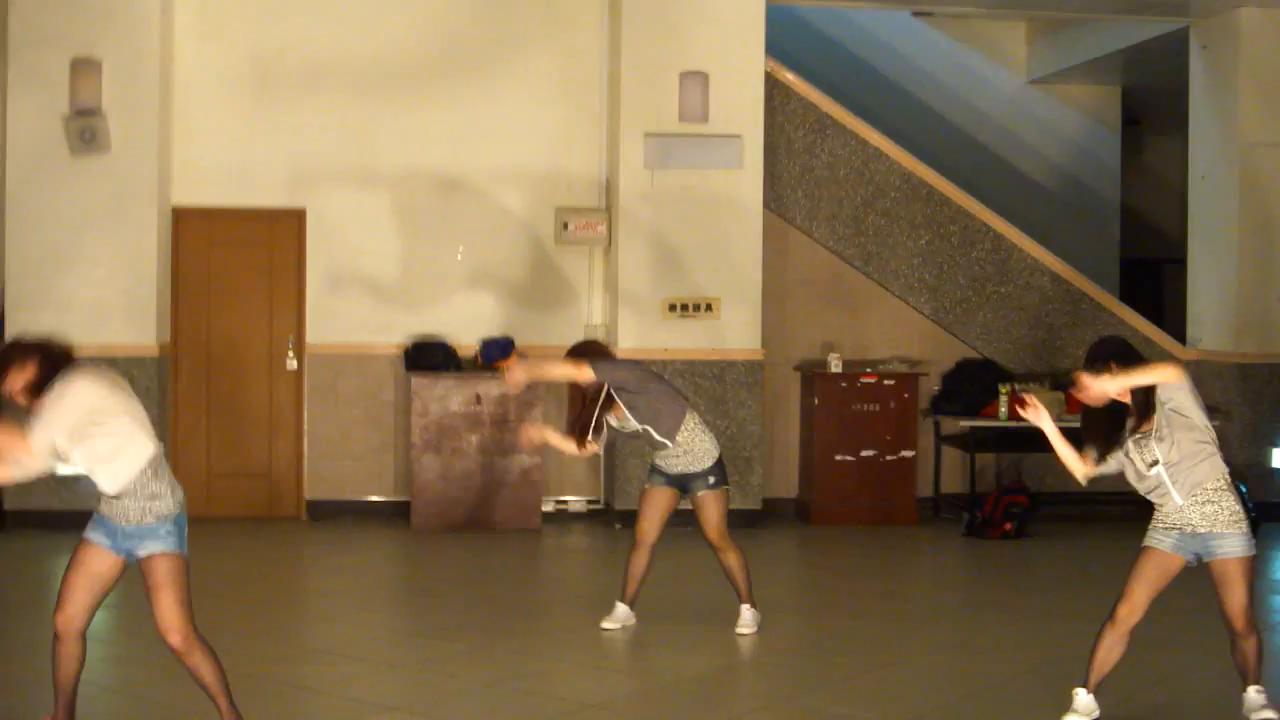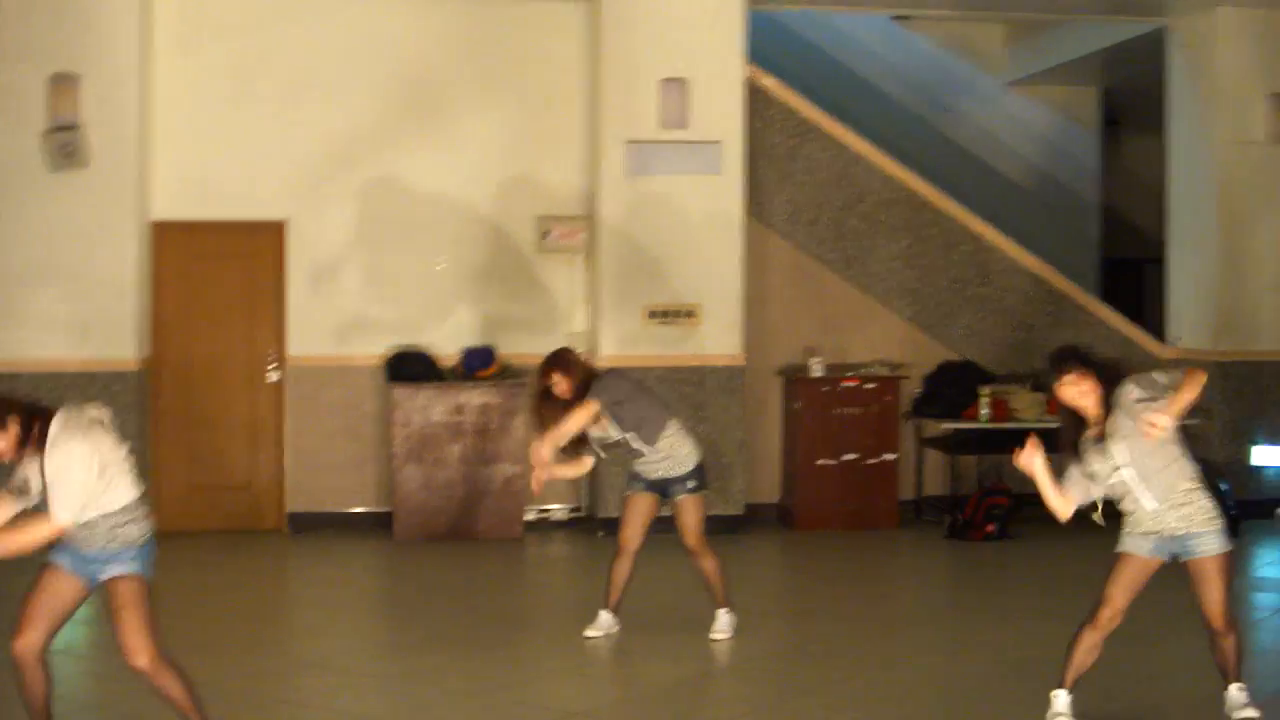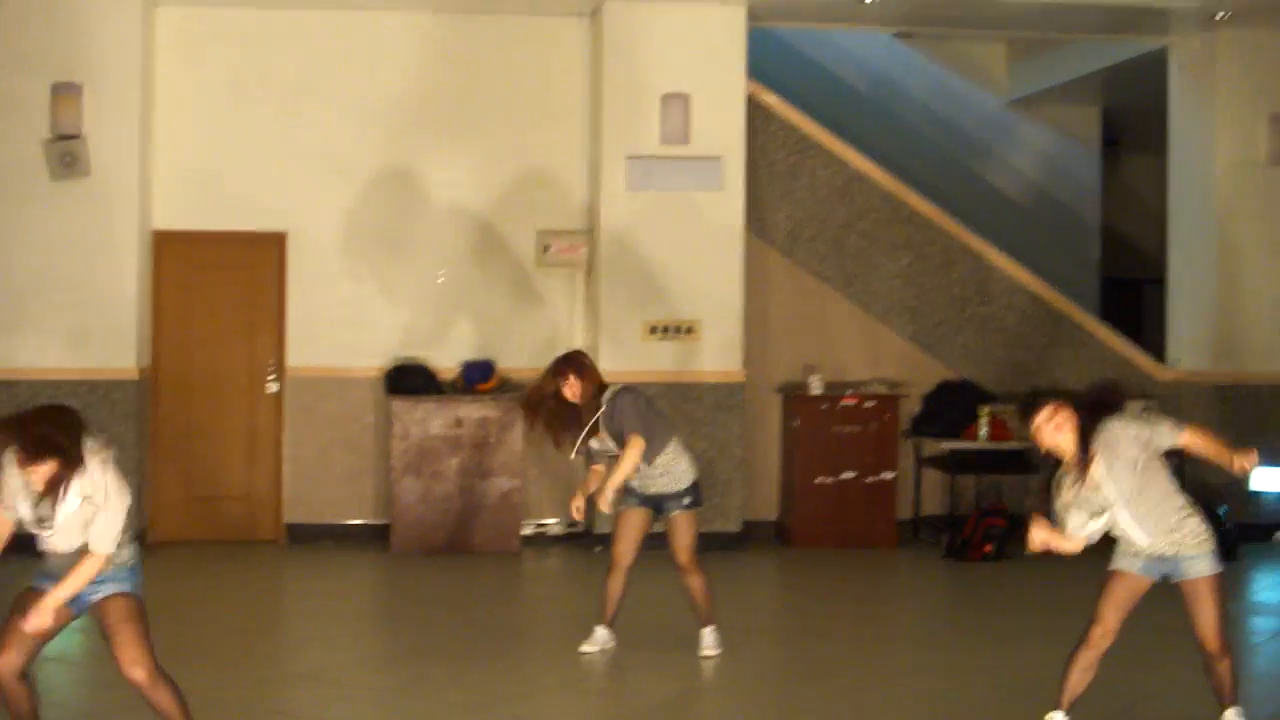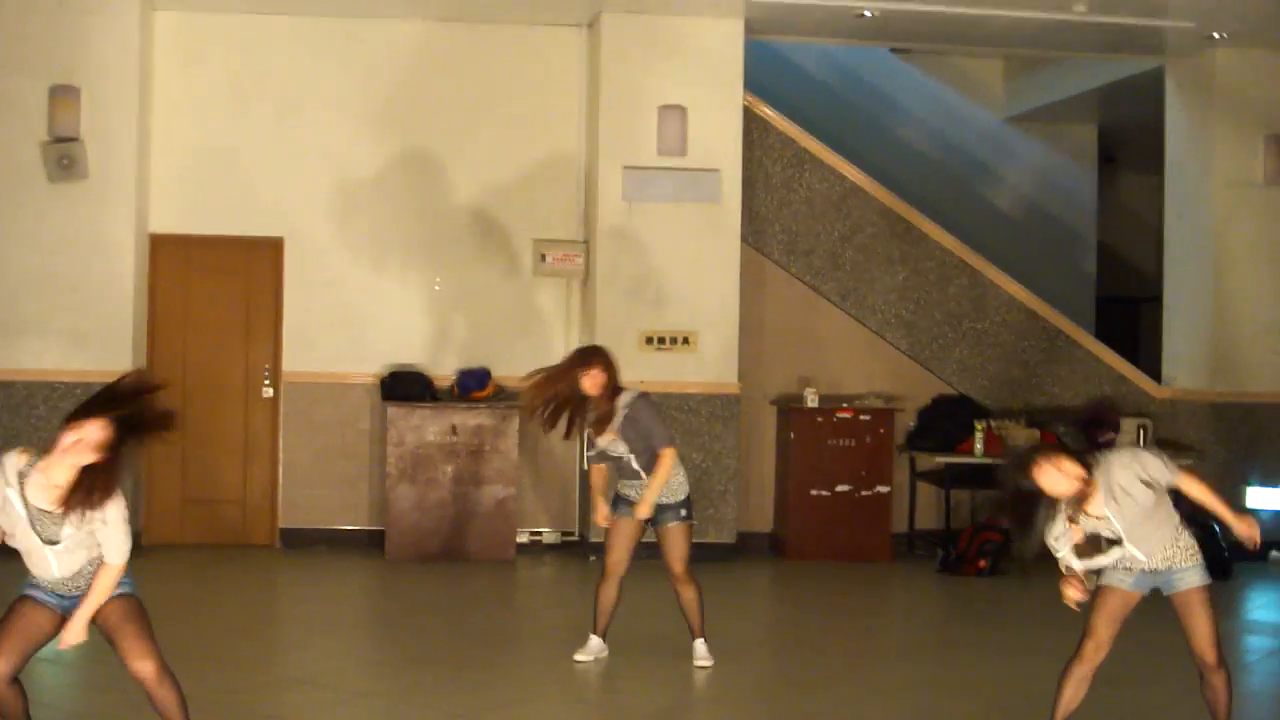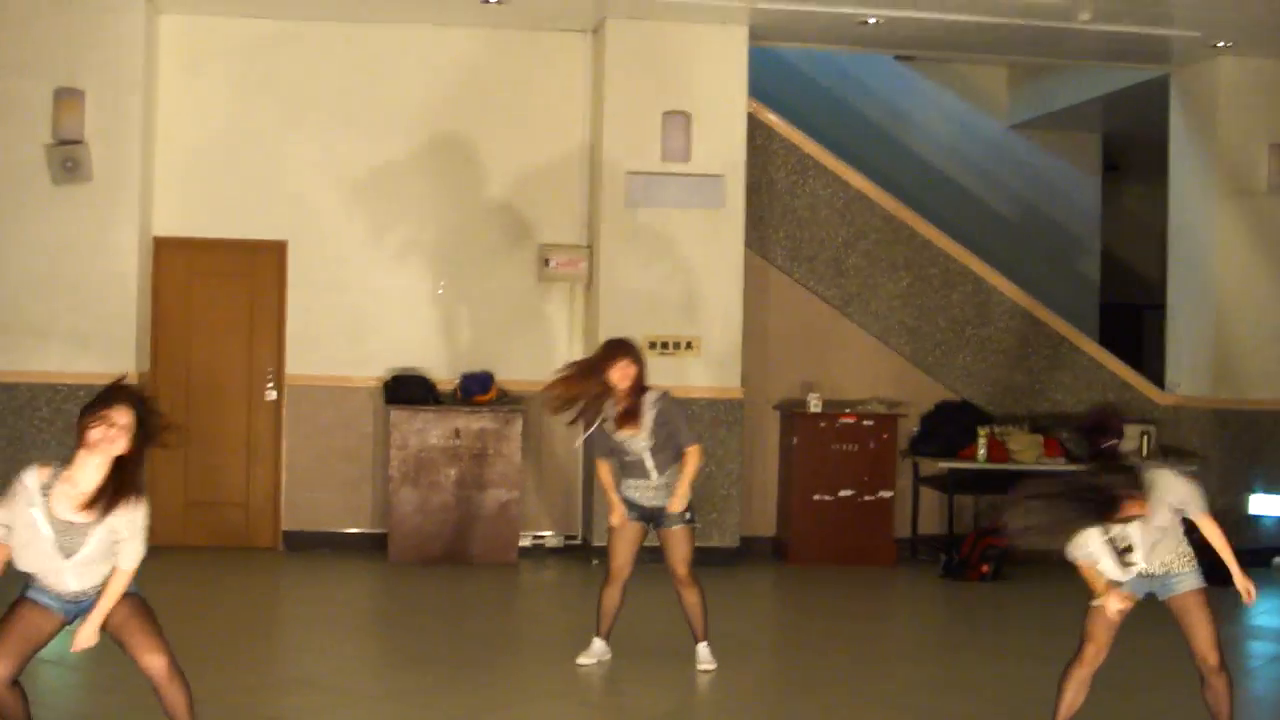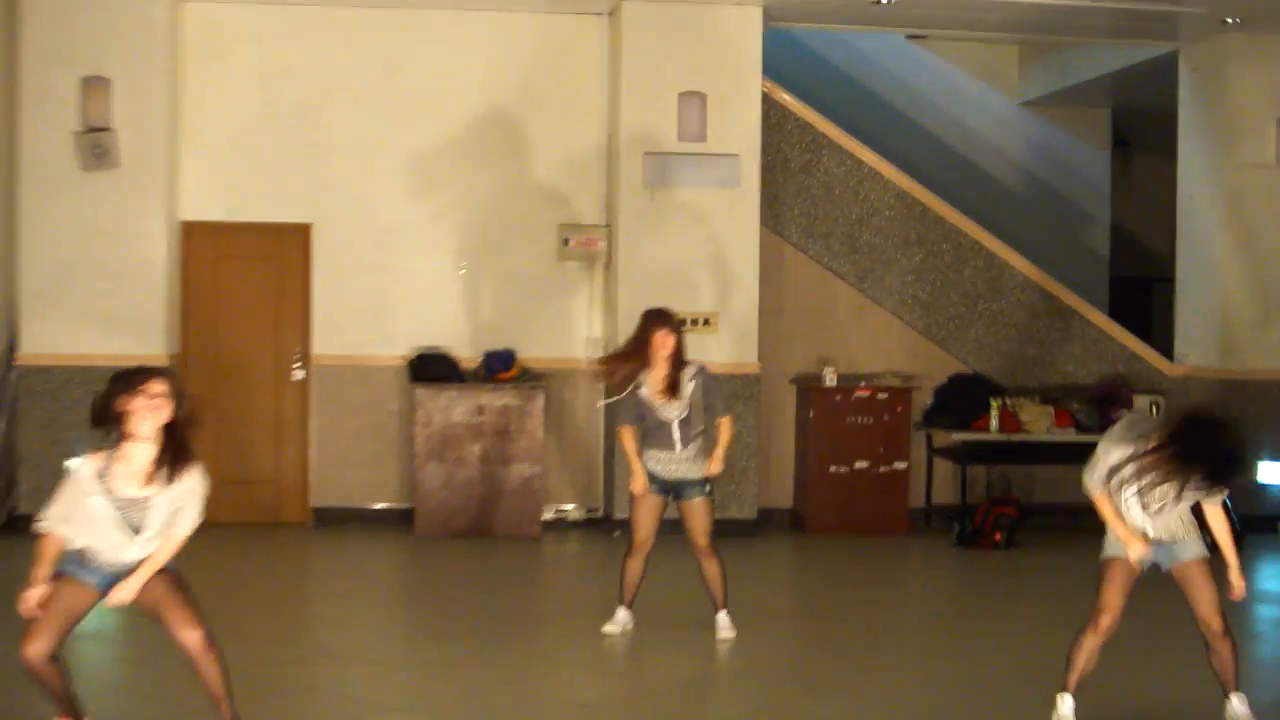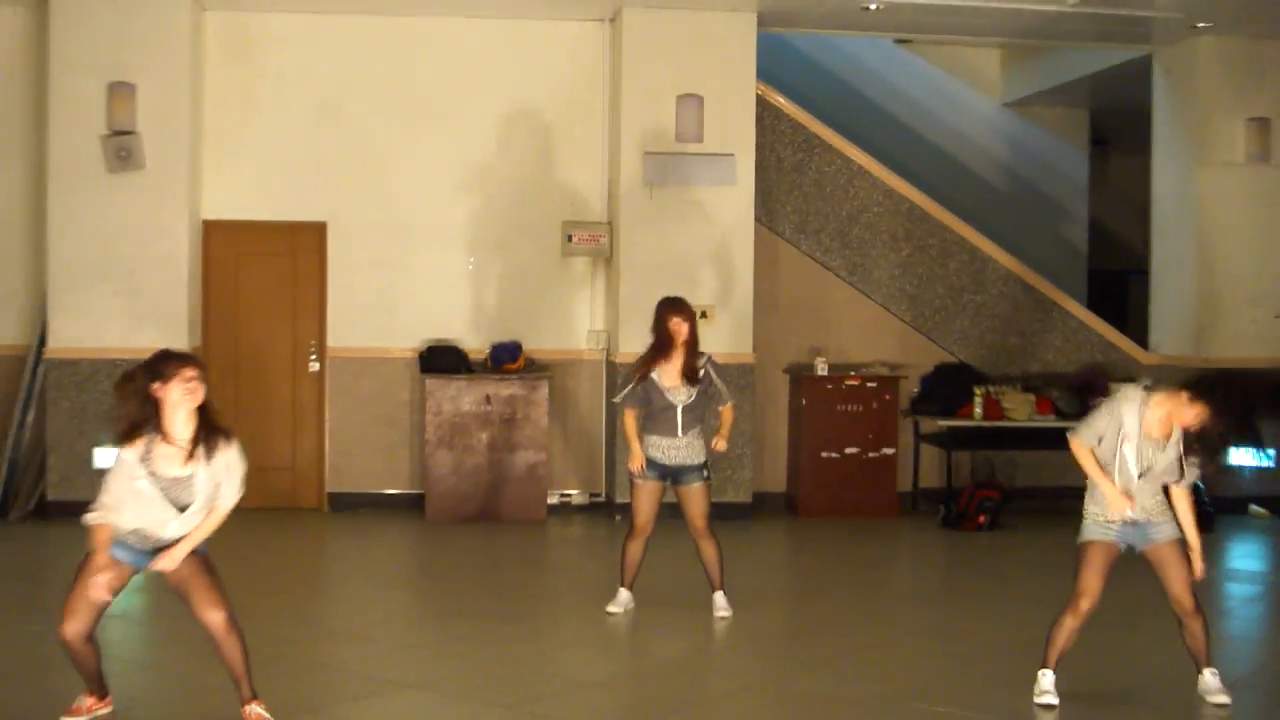
dt=0.1s
person 1, frame 1
left shoulder: (76, 387)
right shoulder: (68, 391)
left hip: (155, 516)
right hip: (111, 516)
left knee: (178, 636)
right knee: (67, 623)
person 1, frame 2
left shoulder: (76, 443)
right shoulder: (36, 441)
left elbow: (59, 521)
left hip: (124, 543)
right hip: (76, 545)
left knee: (142, 657)
person 1, frame 3
left shoulder: (98, 480)
left elbow: (100, 551)
left wrist: (51, 597)
left hip: (110, 570)
right hip: (55, 572)
left knee: (139, 670)
person 1, frame 4
left shoulder: (103, 499)
left elbow: (115, 563)
left wrist: (82, 618)
left hip: (100, 585)
right hip: (46, 588)
left knee: (146, 665)
person 1, frame 5
left shoulder: (129, 505)
right shoulder: (32, 484)
left elbow: (126, 567)
left wrist: (94, 622)
left hip: (106, 590)
right hip: (47, 593)
left knee: (157, 662)
person 1, frame 6
left shoulder: (186, 475)
right shoulder: (89, 472)
left elbow: (182, 529)
right elbow: (55, 526)
left wrist: (139, 579)
right wrist: (39, 580)
left hip: (147, 568)
right hip: (89, 562)
left knee: (194, 636)
right knee: (34, 650)
person 1, frame 7
left shoulder: (222, 448)
right shoulder: (135, 455)
left elbow: (225, 503)
right elbow: (102, 515)
left wrist: (183, 549)
right wrist: (101, 568)
left hip: (179, 543)
right hip: (125, 538)
left knee: (218, 617)
right knee: (72, 629)
person 2, frame 1
left shoulder: (1172, 395)
right shoulder: (1126, 433)
left elbow: (1174, 372)
right elbow: (1084, 470)
left wrist: (1110, 382)
right wrist: (1047, 425)
left hip: (1222, 521)
right hip: (1169, 526)
left knee: (1240, 623)
right knee: (1125, 613)
person 2, frame 2
left shoulder: (1133, 396)
right shoulder: (1083, 450)
left elbow: (1195, 377)
right elbow: (1063, 509)
left wrist: (1169, 412)
right wrist: (1038, 469)
left hip: (1196, 520)
right hip: (1144, 529)
left knee: (1220, 622)
right knee: (1105, 615)
person 2, frame 3
left shoulder: (1117, 431)
right shoulder: (1068, 489)
left elbow: (1189, 436)
right elbow: (1073, 540)
left wrist: (1230, 457)
right wrist: (1047, 537)
left hip: (1190, 543)
right hip: (1135, 551)
left knee: (1213, 645)
right knee: (1097, 638)
person 2, frame 4
left shoulder: (1123, 465)
right shoulder: (1063, 524)
left elbow: (1185, 480)
right elbow: (1073, 569)
left wrist: (1233, 518)
right wrist: (1070, 584)
left hip: (1179, 558)
right hip: (1127, 568)
left knee: (1209, 658)
right knee: (1091, 649)
person 2, frame 5
left shoulder: (1165, 482)
right shoulder: (1083, 524)
left elbow: (1203, 519)
right elbow: (1083, 559)
left wrist: (1236, 571)
right wrist: (1103, 591)
left hip: (1175, 565)
right hip: (1122, 573)
left knee: (1211, 661)
right knee: (1090, 654)
person 2, frame 6
left shoulder: (1199, 469)
right shoulder: (1122, 443)
left elbow: (1214, 510)
right elbow: (1096, 486)
left wrist: (1233, 566)
right wrist: (1124, 531)
left hip: (1180, 536)
right hip: (1129, 536)
left knee: (1215, 626)
right knee: (1103, 620)
person 2, frame 7
left shoulder: (1181, 442)
right shoulder: (1123, 405)
left elbow: (1181, 493)
right elbow: (1078, 441)
left wrist: (1195, 546)
right wrist: (1107, 487)
left hip: (1152, 518)
right hip: (1104, 518)
left knee: (1188, 605)
right knee: (1083, 602)
left ankle: (1208, 678)
right ankle: (1046, 678)
person 3, frame 1
left shoulder: (625, 375)
right shoulder: (608, 409)
left elbow: (582, 371)
right elbow: (585, 448)
left wrist: (528, 370)
right wrist: (546, 434)
left hip: (700, 460)
right hip: (665, 465)
left knee: (717, 538)
right knee: (643, 540)
left ankle: (748, 608)
right ankle: (624, 608)
person 3, frame 2
left shoulder: (608, 385)
right shoulder: (592, 421)
left elbow: (587, 410)
right elbow: (583, 463)
left wrist: (549, 442)
right wrist: (550, 470)
left hip: (682, 467)
right hip: (645, 473)
left knee: (695, 544)
right knee: (626, 547)
left ankle: (723, 613)
right ankle: (608, 616)
person 3, frame 3
left shoulder: (620, 400)
right shoulder: (585, 420)
left elbow: (636, 446)
right elbow: (598, 468)
left wrist: (609, 488)
right wrist: (583, 493)
left hip: (676, 483)
right hip: (637, 487)
left knee: (685, 562)
right knee: (619, 561)
left ankle: (709, 631)
right ankle: (604, 631)
person 3, frame 4
left shoulder: (636, 405)
right shoulder: (588, 419)
left elbow: (668, 453)
right elbow: (598, 465)
left wrist: (651, 498)
right wrist: (599, 499)
left hip: (669, 494)
right hip: (629, 496)
left knee: (679, 572)
right knee: (612, 570)
left ankle: (700, 643)
right ankle: (597, 640)
person 3, frame 5
left shoulder: (659, 404)
right shoulder: (600, 414)
left elbow: (692, 450)
right elbow: (603, 462)
left wrist: (681, 490)
right wrist: (615, 501)
left hip: (671, 499)
right hip: (631, 497)
left knee: (683, 575)
right knee: (617, 573)
left ankle: (702, 646)
right ankle: (600, 643)
person 3, frame 6
left shoulder: (697, 377)
right shoulder: (636, 383)
left elbow: (724, 420)
right elbow: (626, 428)
left wrist: (719, 454)
right wrist: (636, 469)
left hip: (694, 472)
right hip: (652, 471)
left knee: (703, 546)
right knee: (639, 544)
left ankle: (722, 614)
right ankle: (623, 612)
person 3, frame 7
left shoulder: (704, 366)
right shoulder: (645, 367)
left elbow: (725, 406)
right elbow: (630, 410)
left wrist: (723, 433)
right wrist: (635, 448)
left hip: (691, 458)
right hip: (651, 455)
left knee: (701, 529)
right knee: (640, 528)
left ankle: (719, 595)
right ankle: (625, 593)
